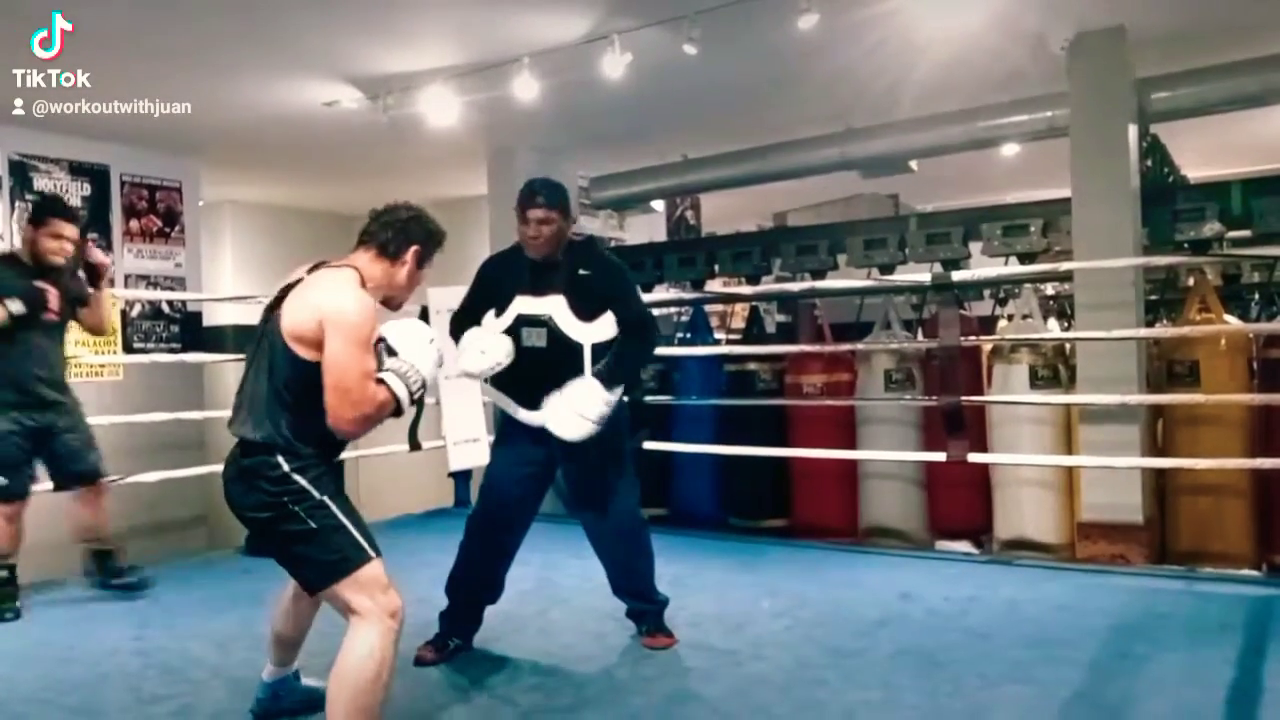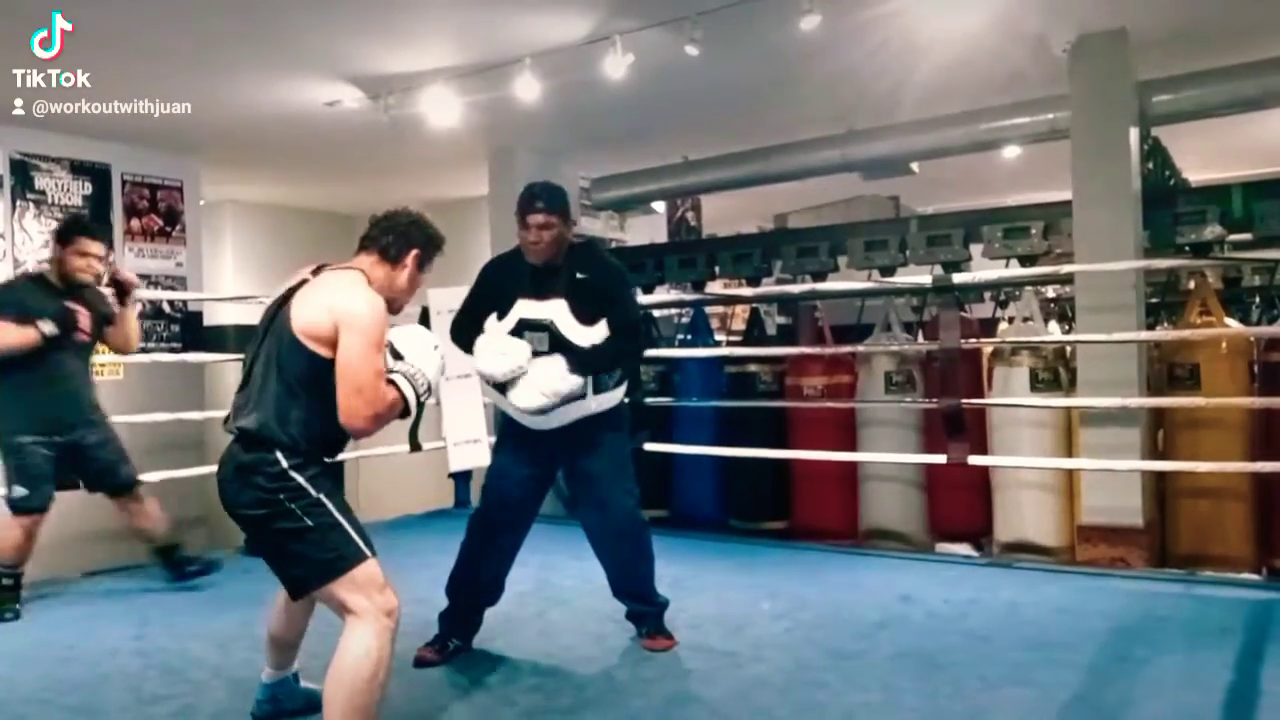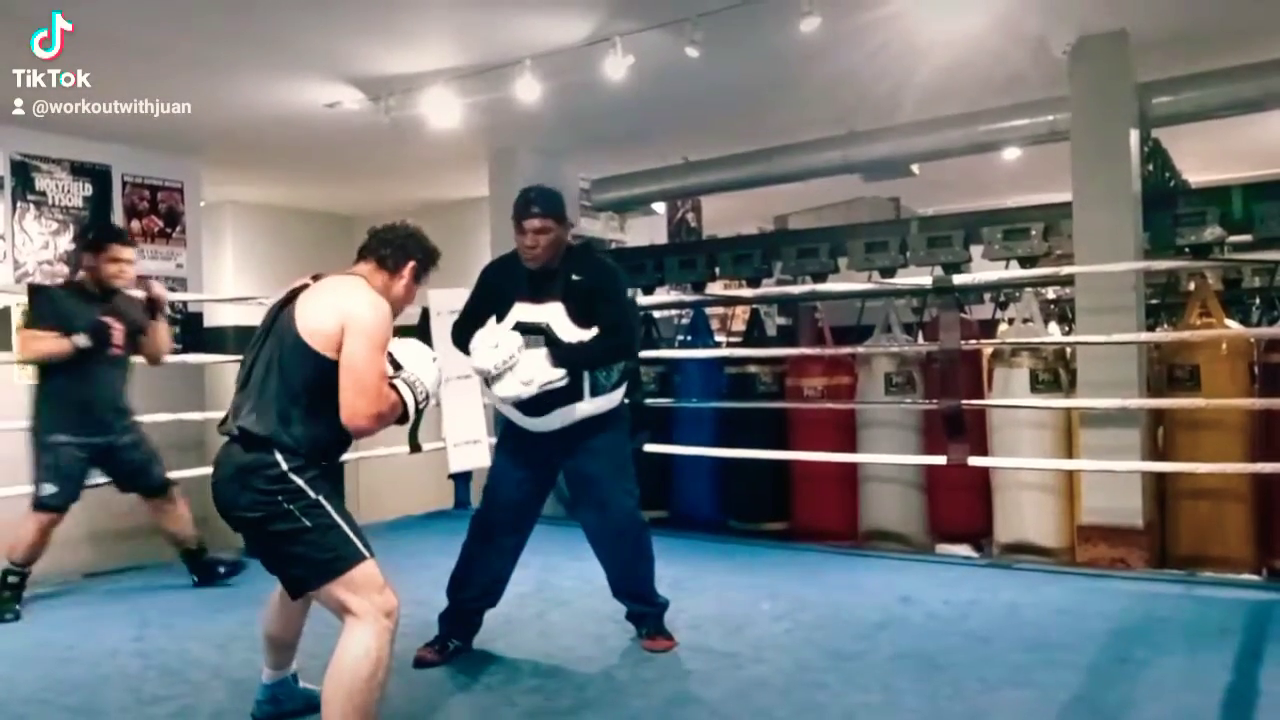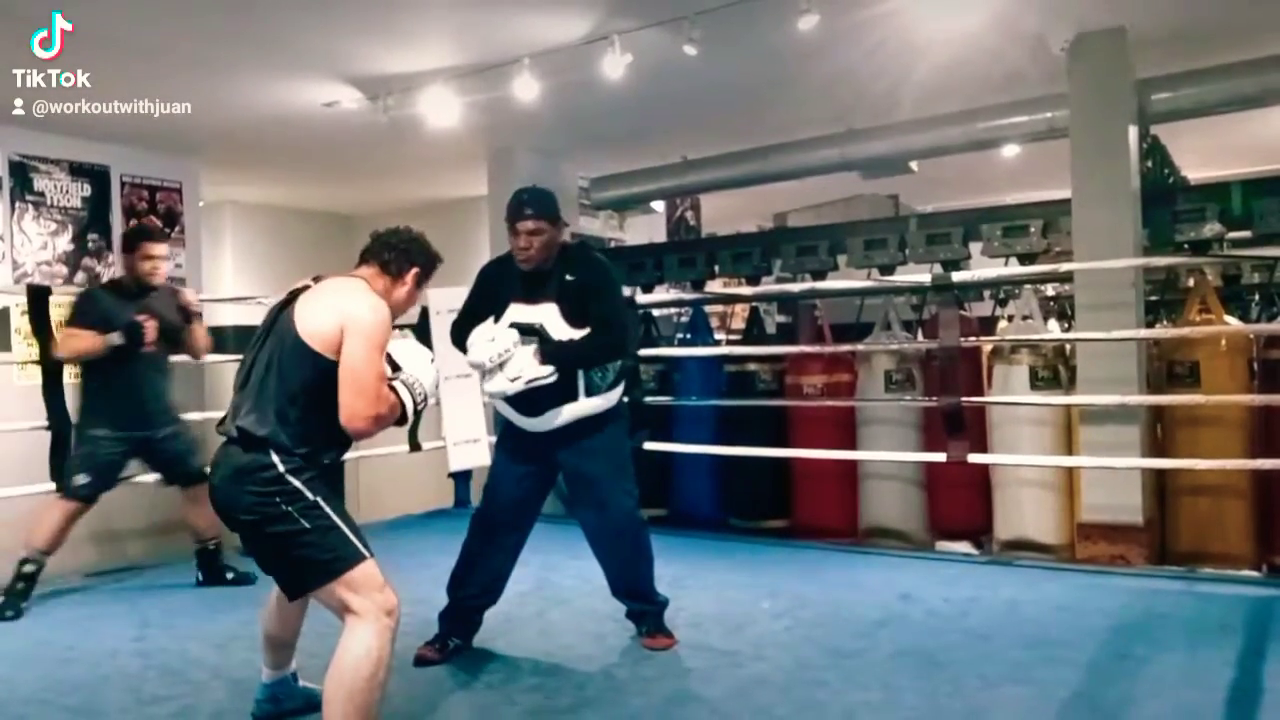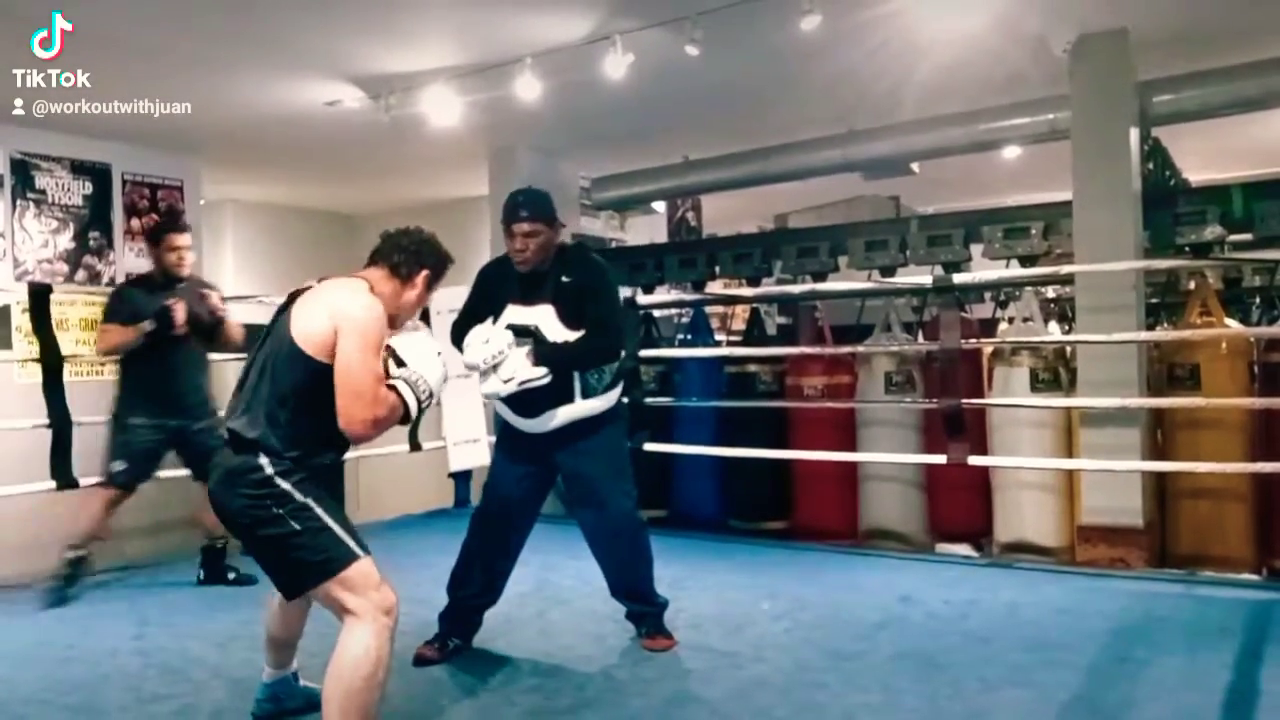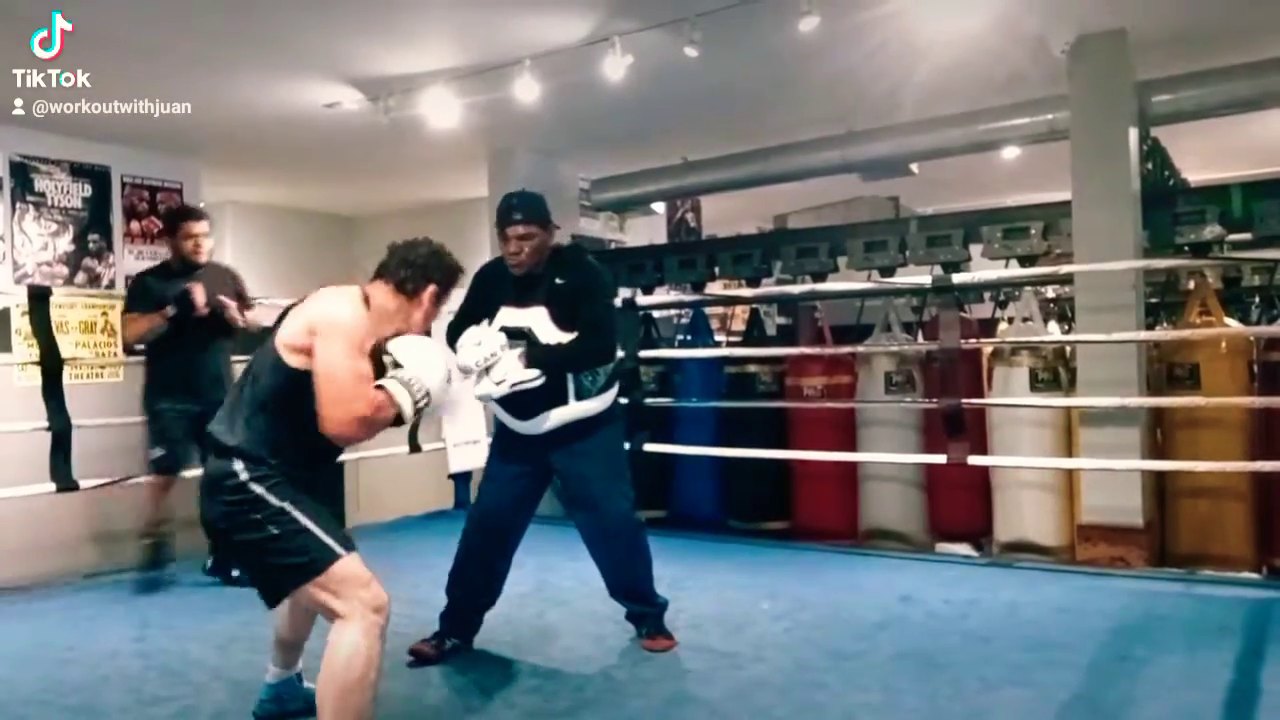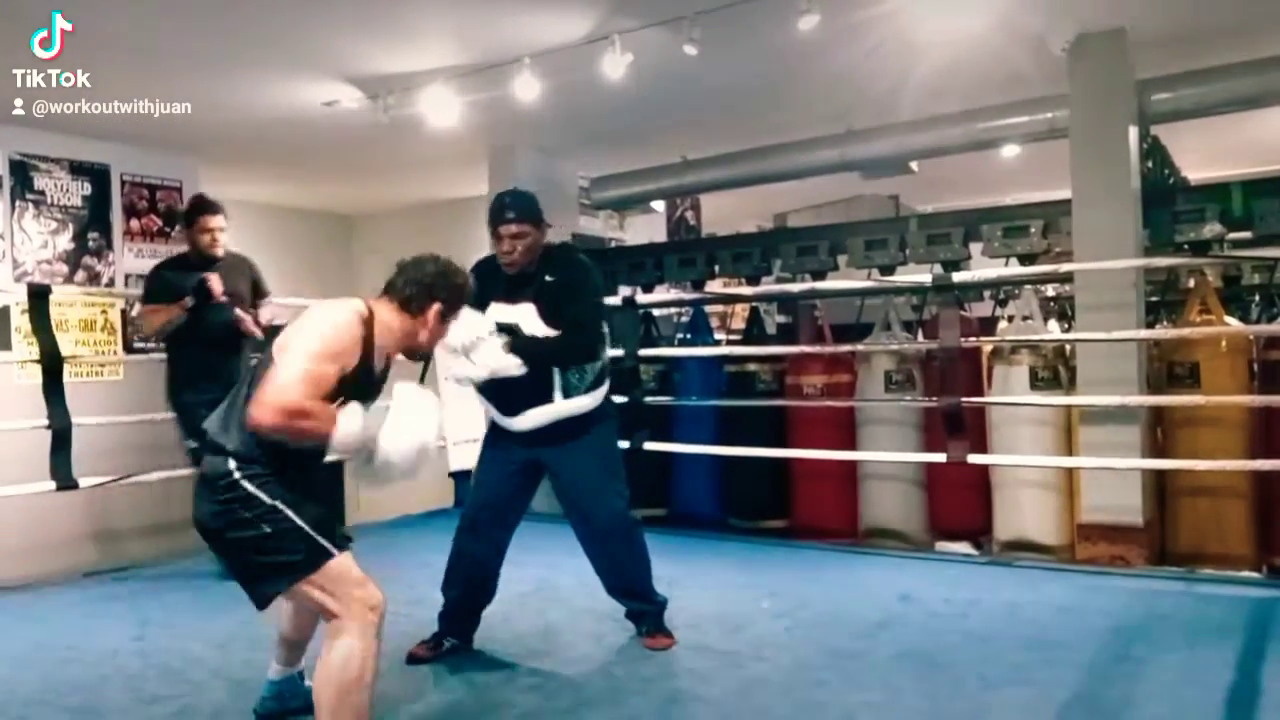
dt=0.1s
person 1, frame 1
left shoulder: (318, 279)
right shoulder: (349, 301)
right elbow: (349, 418)
left wrist: (378, 357)
right wrist: (408, 375)
left hip: (267, 468)
right hip: (284, 475)
left knee: (317, 572)
right knee: (377, 608)
person 1, frame 2
left shoulder: (311, 284)
right shoulder: (362, 301)
right elbow: (360, 415)
left wrist: (379, 366)
right wrist: (413, 379)
left hip: (251, 466)
right hip: (279, 475)
left knee: (307, 573)
right knee: (373, 608)
person 1, frame 3
left shoulder: (312, 291)
right shoulder: (366, 305)
right elbow: (362, 416)
left wrist: (375, 373)
right wrist: (412, 387)
left hip: (245, 468)
right hip: (277, 477)
left knee: (305, 575)
right knee: (373, 609)
person 1, frame 4
left shoulder: (318, 295)
right shoulder: (366, 307)
right elbow: (361, 418)
left wrist: (382, 375)
right wrist: (411, 388)
left hip: (247, 469)
right hip: (275, 476)
left knee: (303, 575)
right knee: (374, 608)
person 1, frame 5
left shoulder: (323, 296)
right shoulder: (361, 308)
right elbow: (360, 421)
left wrist: (384, 372)
right wrist: (417, 386)
left hip: (248, 471)
right hip: (270, 479)
left knee: (305, 575)
right knee: (372, 607)
person 1, frame 6
left shoulder: (366, 321)
right shoulder: (345, 313)
left elbow: (346, 413)
right elbow: (348, 419)
left wrist: (393, 385)
right wrist: (411, 393)
left hip: (271, 476)
right hip: (249, 484)
left knee: (318, 577)
right knee: (361, 605)
person 1, frame 7
left shoulder: (375, 346)
right shoulder: (340, 326)
right elbow: (274, 413)
right wrist: (358, 432)
left hip: (267, 480)
right hip: (243, 483)
left knee: (319, 581)
right knee: (357, 606)
person 2, frame 1
left shoulder: (600, 268)
right shoulder: (499, 269)
left elbow: (641, 335)
right elbow: (464, 321)
left wrist: (599, 385)
right wrist: (472, 343)
left hip: (589, 422)
right hip: (521, 425)
left knee: (617, 518)
right knee: (490, 522)
left ankle: (648, 615)
right ankle: (456, 628)
person 2, frame 2
left shoulder: (600, 270)
right shoulder: (500, 271)
left elbow: (631, 341)
right elbow: (462, 327)
left wrist: (568, 366)
right wrist: (487, 349)
left hip: (593, 424)
right hip: (522, 424)
left knee: (618, 520)
right knee: (493, 523)
left ankle: (648, 616)
right ankle: (455, 629)
person 2, frame 3
left shoulder: (596, 272)
right shoulder: (499, 274)
left elbow: (622, 341)
right elbow: (463, 330)
left wrist: (551, 360)
right wrist: (485, 348)
left hip: (593, 426)
right hip: (523, 426)
left knee: (618, 521)
right knee: (493, 525)
left ankle: (648, 617)
right ankle: (455, 630)
person 2, frame 4
left shoulder: (591, 270)
right shoulder: (495, 275)
left elbow: (615, 341)
right elbow: (461, 330)
left wrist: (542, 356)
right wrist: (481, 344)
left hip: (592, 426)
right hip: (521, 426)
left knee: (617, 520)
right knee: (493, 524)
left ankle: (648, 615)
right ankle: (455, 628)
person 2, frame 5
left shoulder: (588, 272)
right shoulder: (494, 276)
left elbow: (608, 343)
right elbow: (461, 330)
left wrist: (536, 357)
right wrist: (478, 345)
left hip: (590, 428)
right hip: (520, 428)
left knee: (616, 521)
right knee: (492, 524)
left ankle: (648, 616)
right ankle: (455, 628)
person 2, frame 6
left shoulder: (583, 274)
right shoulder: (491, 278)
left elbow: (602, 346)
right elbow: (463, 334)
left wrist: (529, 358)
right wrist: (471, 346)
left hip: (586, 429)
right hip: (518, 431)
left knee: (613, 521)
right knee: (487, 525)
left ankle: (648, 616)
right ankle: (456, 629)
person 2, frame 7
left shoulder: (573, 271)
right shoulder: (484, 275)
left elbow: (586, 343)
right elbow: (454, 329)
left wrist: (510, 349)
right wrist: (462, 341)
left hip: (577, 428)
right hip: (509, 429)
left knee: (606, 520)
right knee: (479, 523)
left ankle: (647, 614)
right ankle: (454, 628)
person 3, frame 1
left shoulder: (66, 277)
left elbow: (99, 326)
left wrist: (99, 283)
left hip: (55, 405)
left knee: (92, 483)
left ankle: (106, 565)
person 3, frame 2
left shoulder: (94, 298)
left elbow: (126, 344)
left wrist: (126, 303)
right wrist: (51, 326)
left hip: (85, 424)
left knee: (130, 492)
left ankle: (174, 560)
person 3, frame 3
left shoulder: (128, 305)
right shoulder: (53, 298)
left elbow: (157, 355)
left wrist: (157, 313)
right wrist: (84, 340)
left hip: (116, 426)
right hip: (63, 430)
left knee: (163, 493)
right knee: (46, 513)
left ankle: (201, 564)
person 3, frame 4
left shoulder: (172, 299)
right shoulder: (97, 299)
left elbow: (198, 351)
right elbow: (67, 348)
left wrist: (193, 316)
right wrist: (120, 338)
left hip: (162, 422)
right hip: (106, 426)
left knee: (199, 487)
right knee: (72, 501)
left ankle: (212, 567)
person 3, frame 5
left shoulder: (203, 291)
right shoulder: (130, 294)
left elbow: (234, 341)
right elbow: (106, 344)
left wrist: (220, 316)
right wrist: (152, 325)
left hip: (195, 413)
right hip: (143, 415)
right knee: (113, 490)
left ankle: (215, 563)
right ankle: (73, 567)
person 3, frame 6
left shoulder: (226, 277)
right shoulder: (149, 282)
left elbow: (255, 324)
right elbow: (132, 335)
left wrist: (237, 318)
right wrist: (174, 311)
left hip: (219, 397)
right hip: (170, 398)
right knee: (165, 475)
left ankle: (221, 558)
right ankle: (155, 554)
person 3, frame 7
left shoulder: (242, 268)
right shoulder: (170, 275)
right elbow: (149, 326)
left wrist: (253, 322)
right wrist: (191, 301)
right hip: (191, 391)
